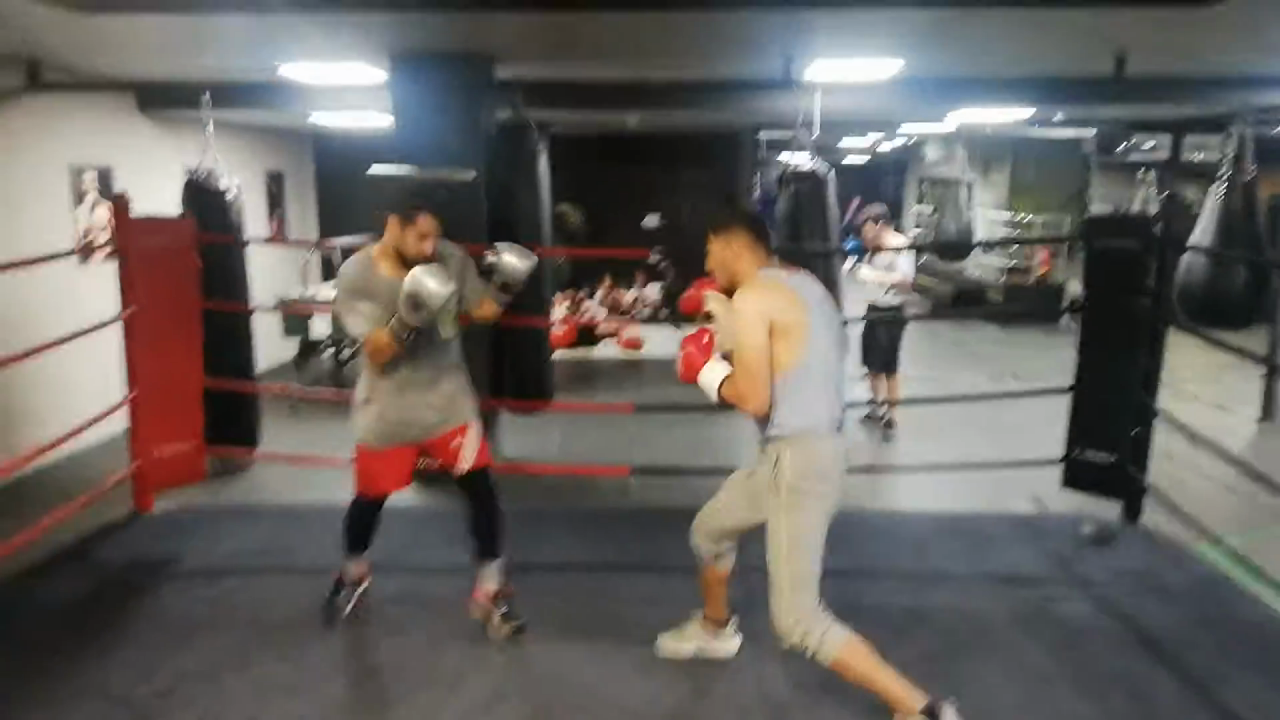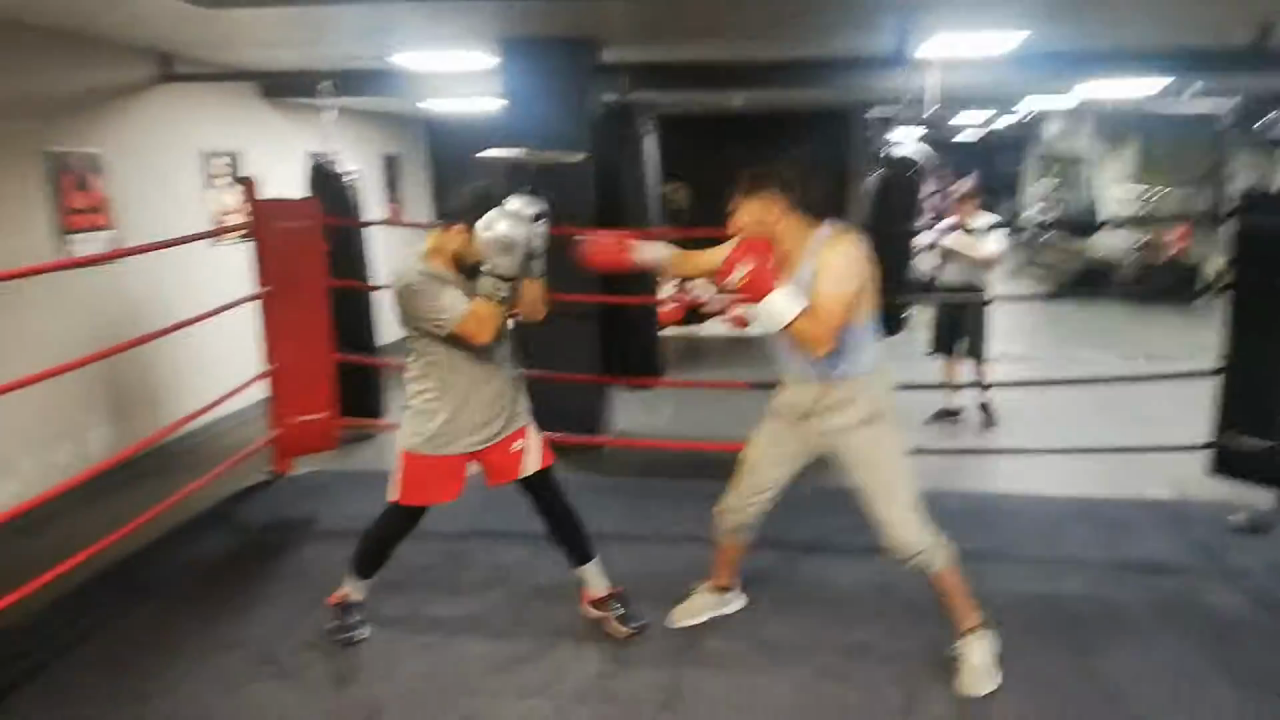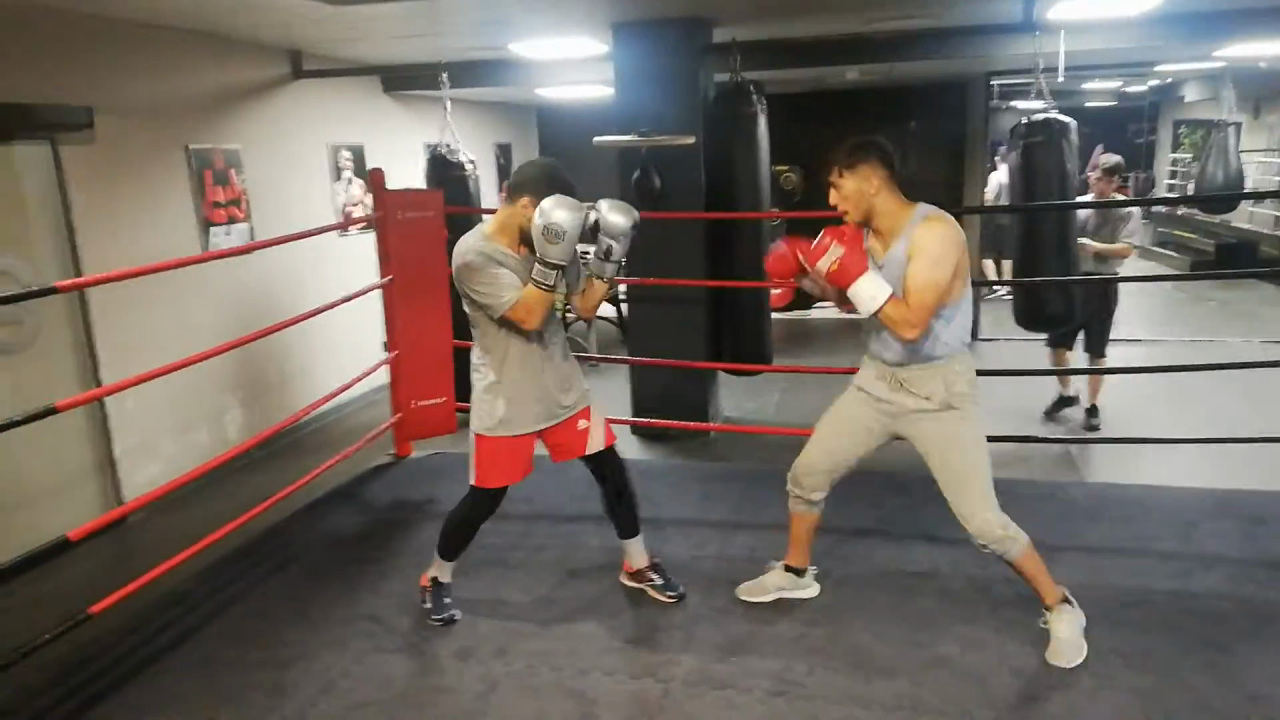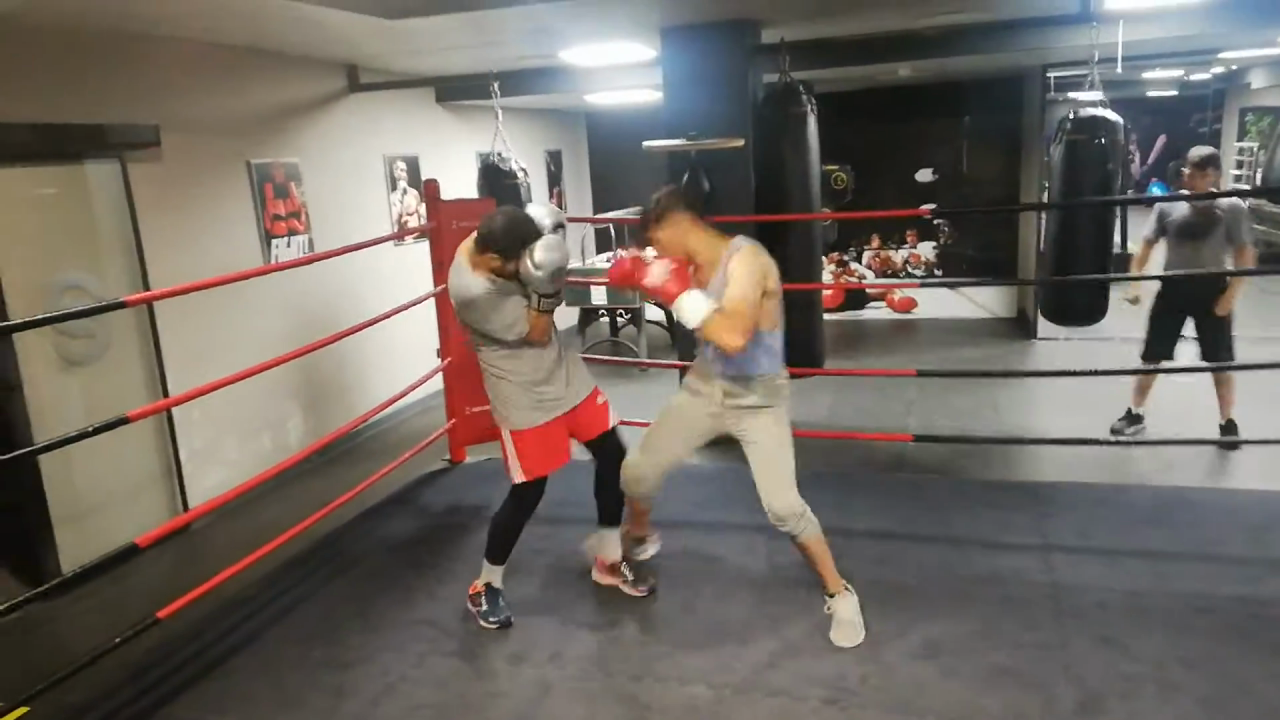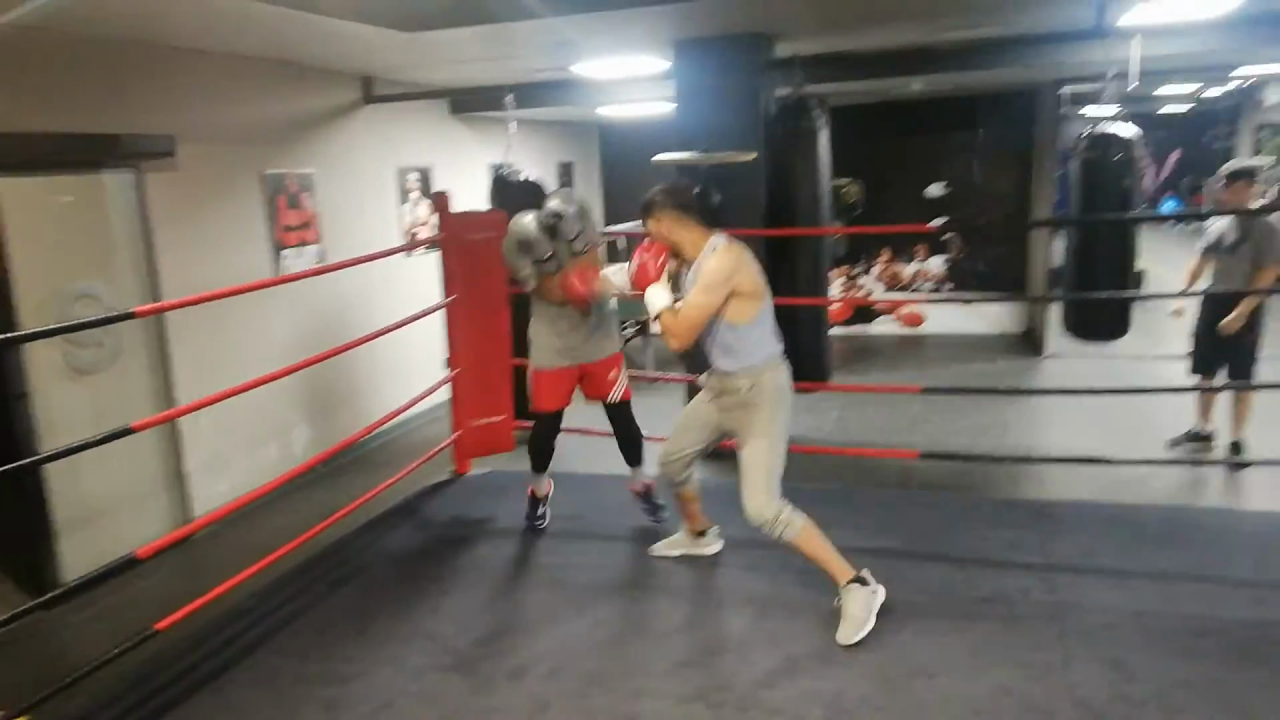
dt=1s
person 1, frame 1
left shoulder: (751, 299)
right shoulder: (798, 284)
left elbow: (753, 401)
left wrist: (704, 367)
left hip: (799, 460)
right hip: (789, 452)
left knee: (798, 622)
right knee: (708, 531)
right ankle: (714, 629)
person 1, frame 2
left shoulder: (841, 248)
right shoulder: (758, 246)
left elbow: (820, 341)
right elbow: (694, 263)
left wrist: (767, 290)
right wrist: (636, 252)
left hip: (858, 403)
right hip: (799, 401)
left knee: (909, 533)
right knee: (737, 509)
left ankle: (972, 633)
right ankle: (722, 590)
person 1, frame 3
left shoulder: (935, 231)
right shoulder: (869, 234)
left elbow: (911, 325)
right elbow: (848, 295)
left wrist: (854, 273)
right wrist: (815, 269)
left hip: (939, 388)
right hip: (879, 381)
left knee: (983, 521)
right knee: (805, 476)
left ankle: (1061, 608)
right ankle: (795, 572)
person 1, frame 4
left shoulder: (745, 260)
right shoulder: (696, 262)
left elbow: (733, 337)
right elbow: (657, 280)
left wrist: (679, 293)
right wrist: (639, 273)
left hip: (759, 398)
right hip: (706, 390)
left knee: (784, 507)
right knee: (637, 473)
left ankle: (839, 595)
right ankle: (635, 539)
person 1, frame 5
left shoulder: (722, 261)
right shoulder: (700, 258)
left elbow: (679, 339)
left wrist: (653, 287)
left hip: (759, 391)
right hip: (722, 385)
left knee: (762, 508)
right knee: (673, 460)
left ankle: (856, 586)
right ankle: (699, 533)
person 2, frame 1
left shoulder: (450, 258)
right shoulder: (356, 277)
left elbow: (482, 311)
right elbow: (377, 355)
left wrist: (506, 287)
right wrist: (409, 314)
left hip: (449, 404)
right hip: (385, 412)
left knee: (481, 492)
right knee: (368, 501)
left ankle: (490, 593)
right ankle: (353, 573)
person 2, frame 2
left shoulder: (493, 260)
right shoulder: (417, 279)
left elbow: (533, 311)
right elbow: (481, 332)
left wrist: (528, 254)
right wrist: (497, 271)
left hip: (502, 412)
right hip: (438, 425)
left knee: (551, 499)
right knee: (402, 515)
left ankle: (600, 594)
right ankle: (348, 596)
person 2, frame 3
left shoulder: (543, 240)
right shoulder: (473, 255)
left elbow: (586, 307)
right elbow: (530, 316)
left wrist: (608, 255)
right wrist: (554, 256)
left hip: (562, 389)
right hip: (504, 401)
left knee: (612, 470)
right knee: (484, 497)
left ankle: (638, 565)
right ankle: (438, 578)
person 2, frame 4
left shoulder: (493, 241)
right shoulder: (473, 291)
right elbow: (537, 334)
left wrist: (546, 277)
right wrist: (544, 286)
left hip: (564, 376)
right hip: (523, 398)
left knee: (612, 455)
right knee: (526, 493)
left ankle: (610, 560)
right ankle: (486, 584)
person 2, frame 5
right shoulder: (518, 244)
left elbow: (591, 278)
right elbow: (556, 294)
left wrist: (572, 235)
right wrist: (540, 252)
left hip: (597, 339)
right hip: (552, 348)
left knee: (621, 415)
right knee: (545, 423)
left ankle: (641, 484)
right ankle: (539, 488)
person 3, frame 1
left shoulder: (901, 246)
right shoulder: (875, 248)
left elbow: (906, 280)
left wrist: (871, 276)
right wrist: (861, 272)
left hip: (891, 313)
right hip: (874, 310)
left knee: (888, 368)
right knee: (872, 364)
left ankle: (890, 417)
right ankle: (878, 409)
person 3, frame 2
left shoulder: (990, 225)
right shoulder: (945, 225)
left elbow: (990, 257)
right elbow: (919, 246)
left wrist: (960, 245)
left hip: (972, 293)
right hip: (947, 292)
left knee: (975, 352)
right knee: (947, 351)
left ankle: (985, 401)
right ankle: (952, 403)
person 3, frame 3
left shoulder: (1127, 211)
right shoulder: (1076, 204)
left elbow: (1126, 249)
left wrist: (1093, 246)
left hip: (1101, 285)
left knee: (1096, 351)
right knee: (1057, 344)
left ankle: (1092, 406)
right ankle: (1067, 393)
person 3, frame 4
left shoulder: (1232, 207)
right shoulder: (1168, 205)
left elbow: (1244, 253)
right elbow: (1147, 244)
left wrist: (1231, 294)
right wrist: (1133, 282)
left hip: (1211, 288)
right hip: (1174, 286)
left knee: (1220, 361)
right knee: (1153, 355)
left ankle: (1227, 421)
right ankle: (1135, 413)
person 3, frame 5
right shoulder: (1215, 222)
left wrist: (1240, 313)
right wrist: (1183, 293)
left hip: (1244, 307)
right hip: (1213, 302)
left knee: (1240, 379)
right knee: (1205, 372)
left ankle: (1237, 441)
right ankle: (1202, 430)
